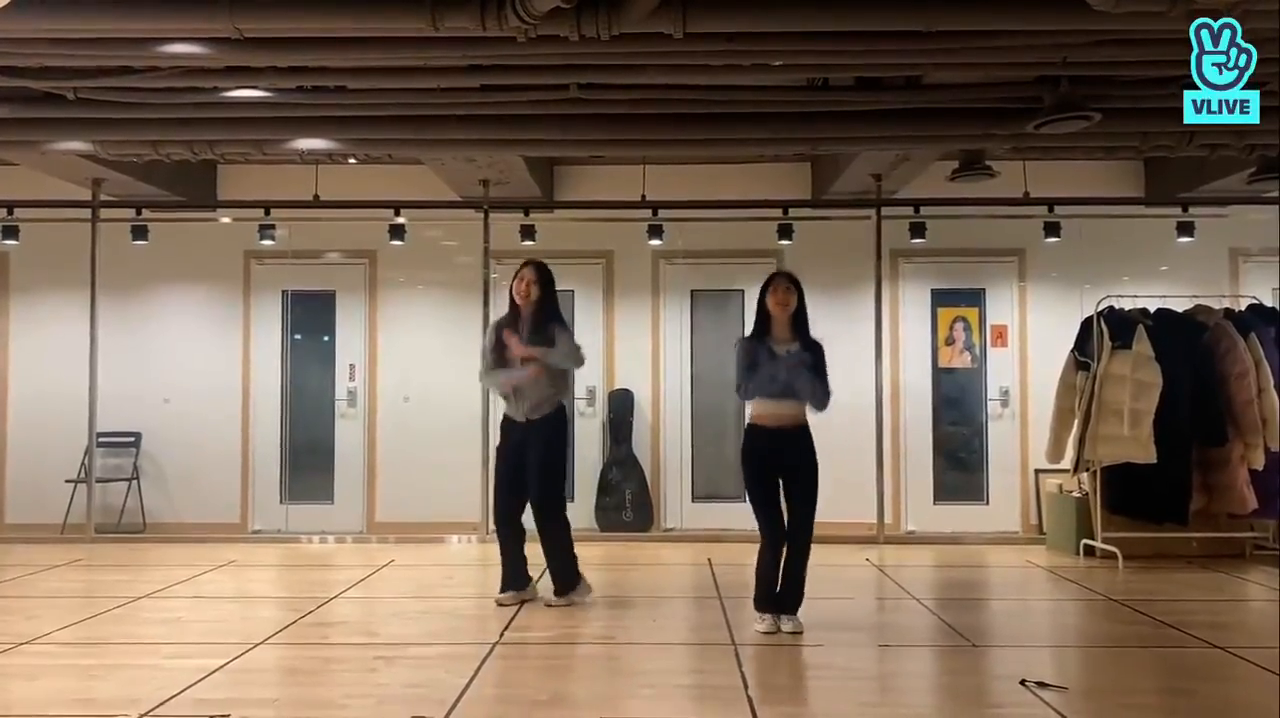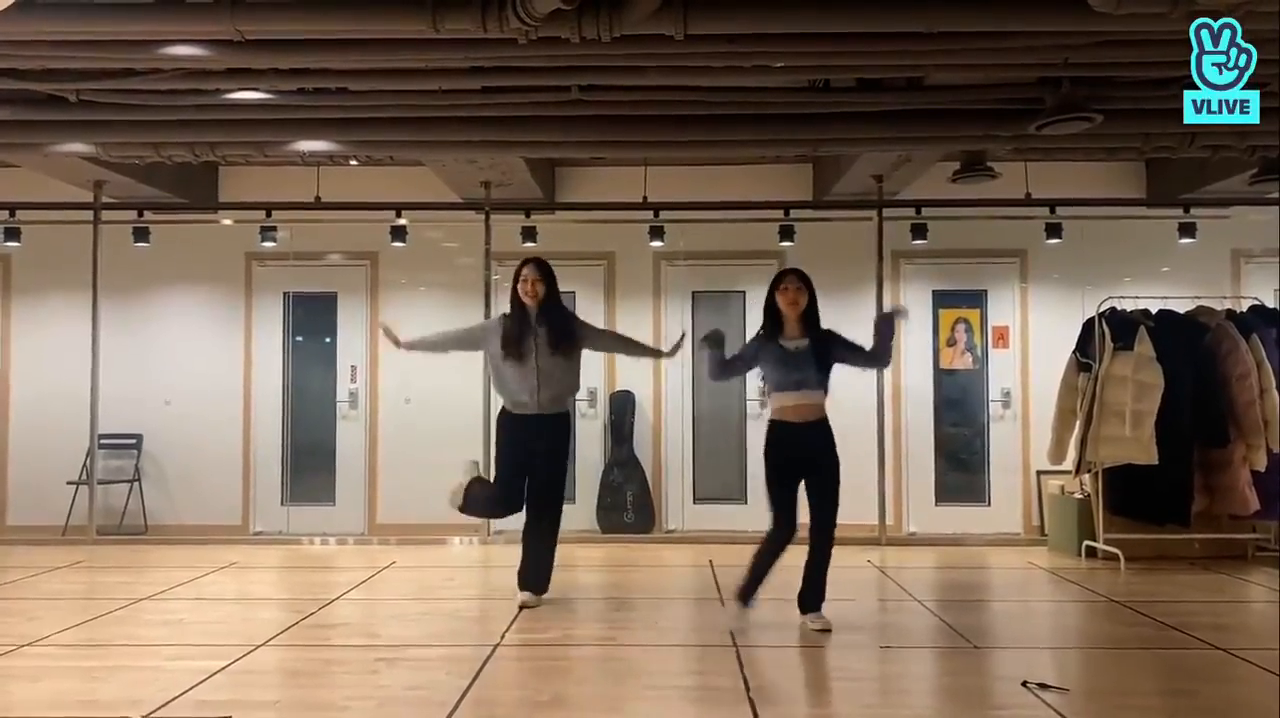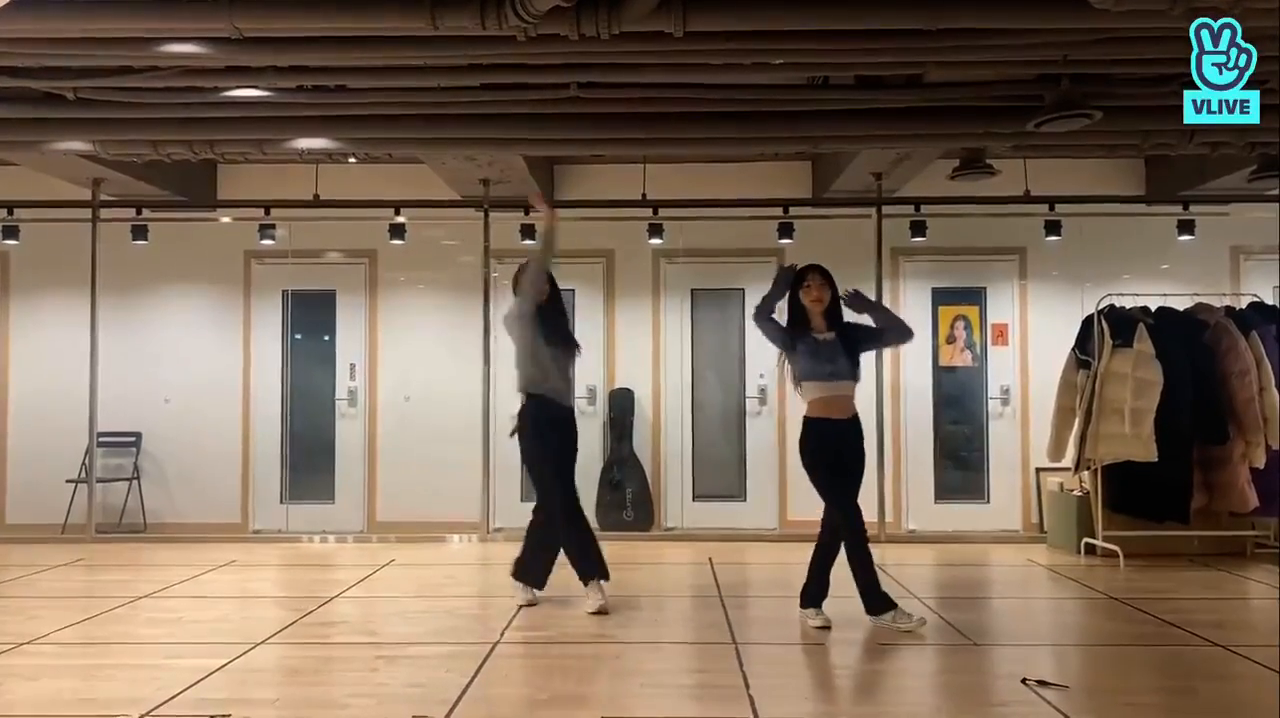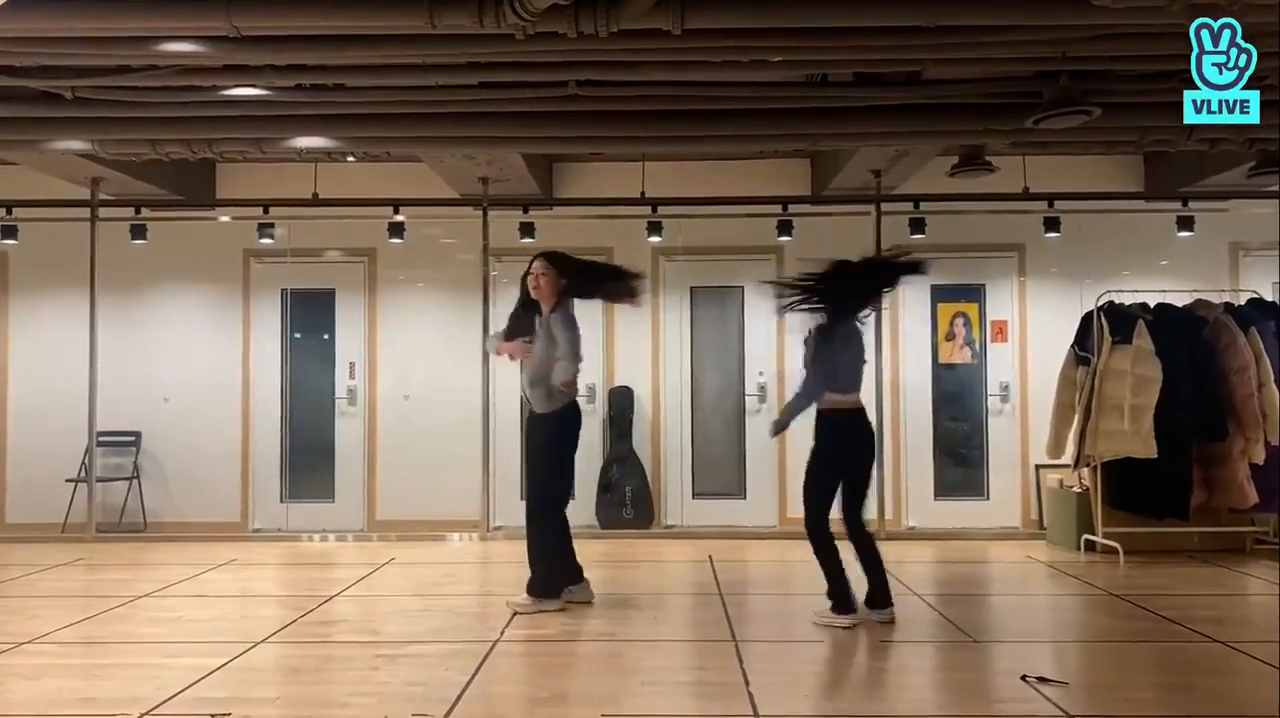
dt=0.5s
person 1, frame 1
left shoulder: (552, 326)
right shoulder: (500, 329)
left elbow: (575, 359)
right elbow: (487, 375)
left wrist: (530, 352)
right wrist: (520, 374)
left hip: (548, 423)
right hip: (513, 424)
left knee: (545, 502)
right knee: (505, 505)
left ankle: (571, 583)
right ankle: (517, 584)
person 1, frame 2
left shoulder: (567, 327)
right shoulder: (501, 328)
left elbow: (611, 341)
right elbow: (456, 338)
left wrist: (659, 352)
right wrist: (406, 344)
left hip: (554, 424)
right hip: (514, 421)
left knee: (545, 507)
right knee: (506, 498)
left ankle: (532, 585)
right ankle: (471, 488)
person 1, frame 3
left shoulder: (553, 324)
right shoulder: (520, 316)
right elbow: (534, 268)
right wrist: (547, 223)
left hip: (557, 417)
right hip: (539, 418)
left knee: (553, 501)
right knee: (564, 500)
left ankle: (527, 578)
right ankle: (594, 581)
person 1, frame 4
left shoulder: (562, 319)
right shoulder: (529, 317)
left elbow: (570, 360)
right elbow: (493, 341)
left wrist: (560, 384)
right wrist: (506, 346)
left hip: (557, 418)
right hip: (542, 418)
left knee: (542, 504)
right knee: (547, 503)
left ankle: (544, 591)
right ankle: (572, 582)
person 2, frame 1
left shoulder: (812, 349)
right shoulder: (752, 344)
left elbow: (820, 401)
right elbow: (742, 389)
left wrist: (806, 382)
right wrist: (781, 369)
left hip: (798, 443)
right hip: (759, 442)
left knee: (800, 533)
right knee: (772, 534)
left ankle: (787, 608)
right ankle: (765, 607)
person 2, frame 2
left shoulder: (825, 342)
right shoulder: (763, 344)
left elbow: (875, 360)
right elbow: (721, 373)
left wrist: (885, 328)
right wrist: (714, 347)
left hip: (820, 439)
right hip: (781, 439)
left knee: (824, 528)
right knee: (784, 528)
left ankle: (811, 606)
right ankle: (744, 596)
person 2, frame 3
left shoulder: (849, 334)
right shoulder: (792, 340)
left elbow: (902, 333)
right elbow: (760, 316)
left wrist: (868, 307)
right wrist: (781, 283)
left hip: (850, 433)
right hip: (817, 436)
left knee: (836, 520)
right knee: (851, 521)
left ankle: (811, 601)
right ankle: (880, 606)
person 2, frame 4
left shoulder: (825, 335)
right shoulder: (849, 333)
left elbow: (813, 389)
left wrist: (783, 419)
left hip: (832, 432)
right hip: (856, 430)
left knee: (816, 521)
right knee: (855, 521)
left ankle: (843, 606)
right ankle: (879, 602)
